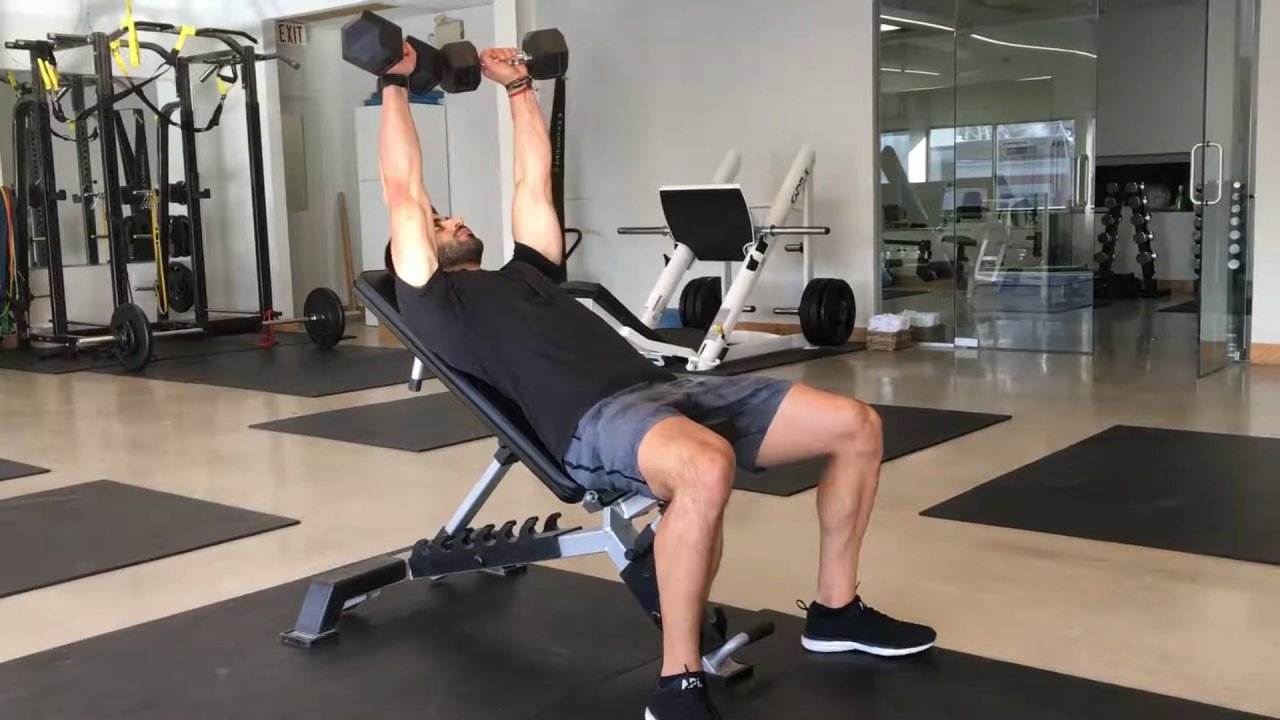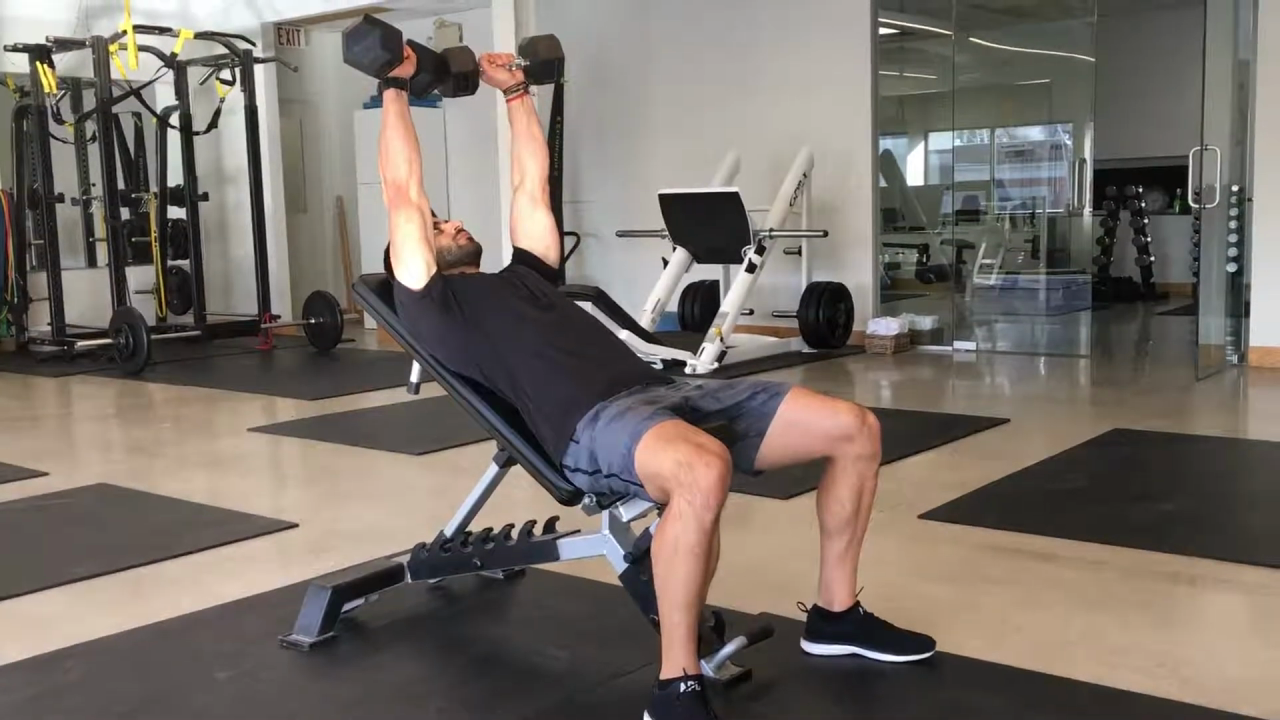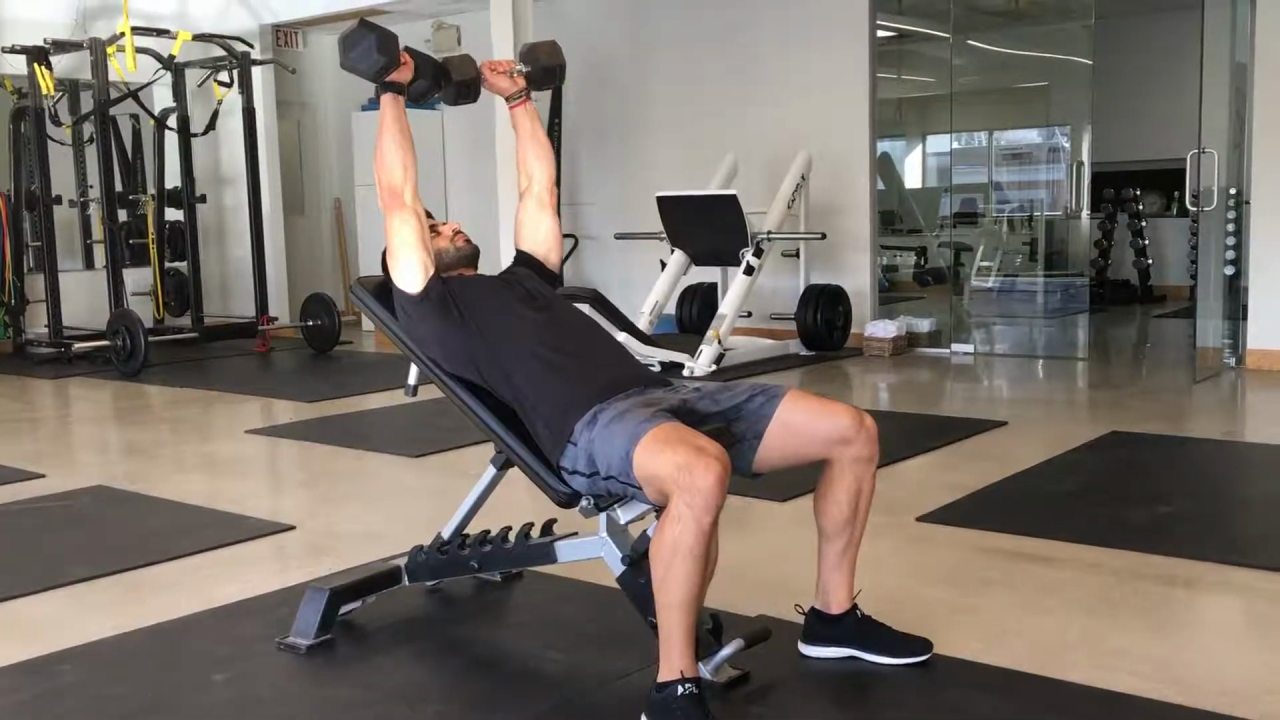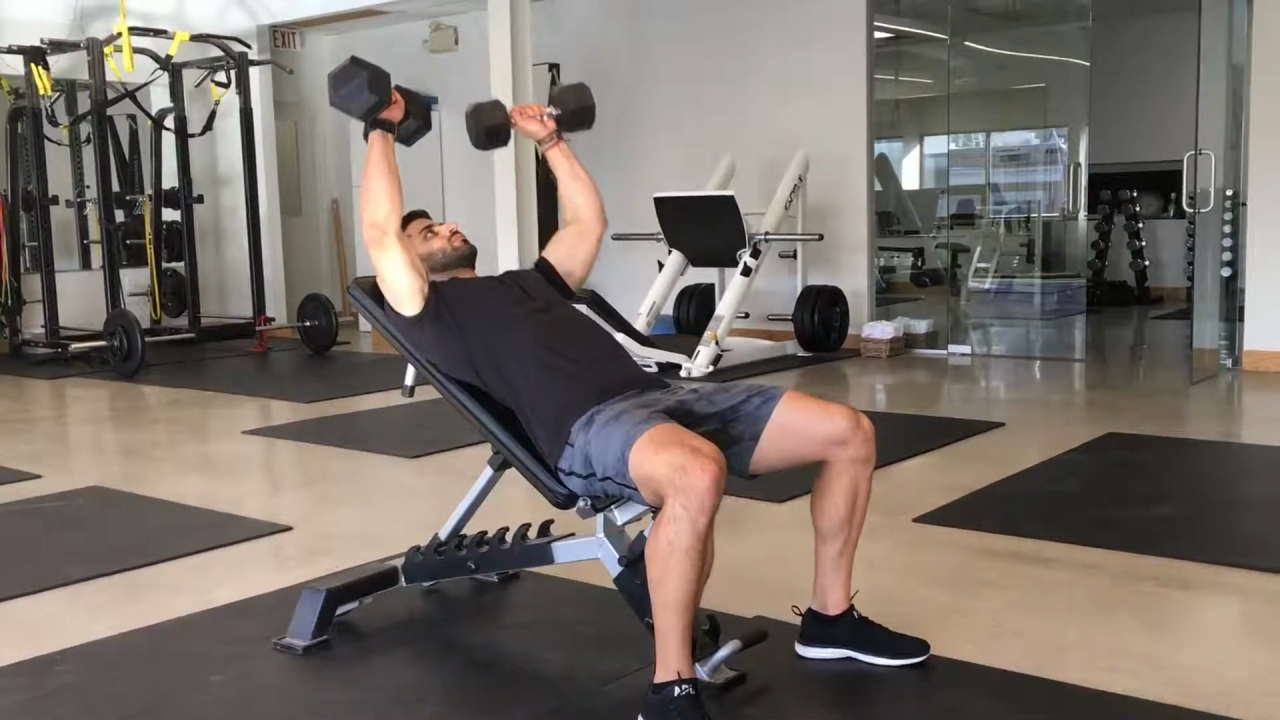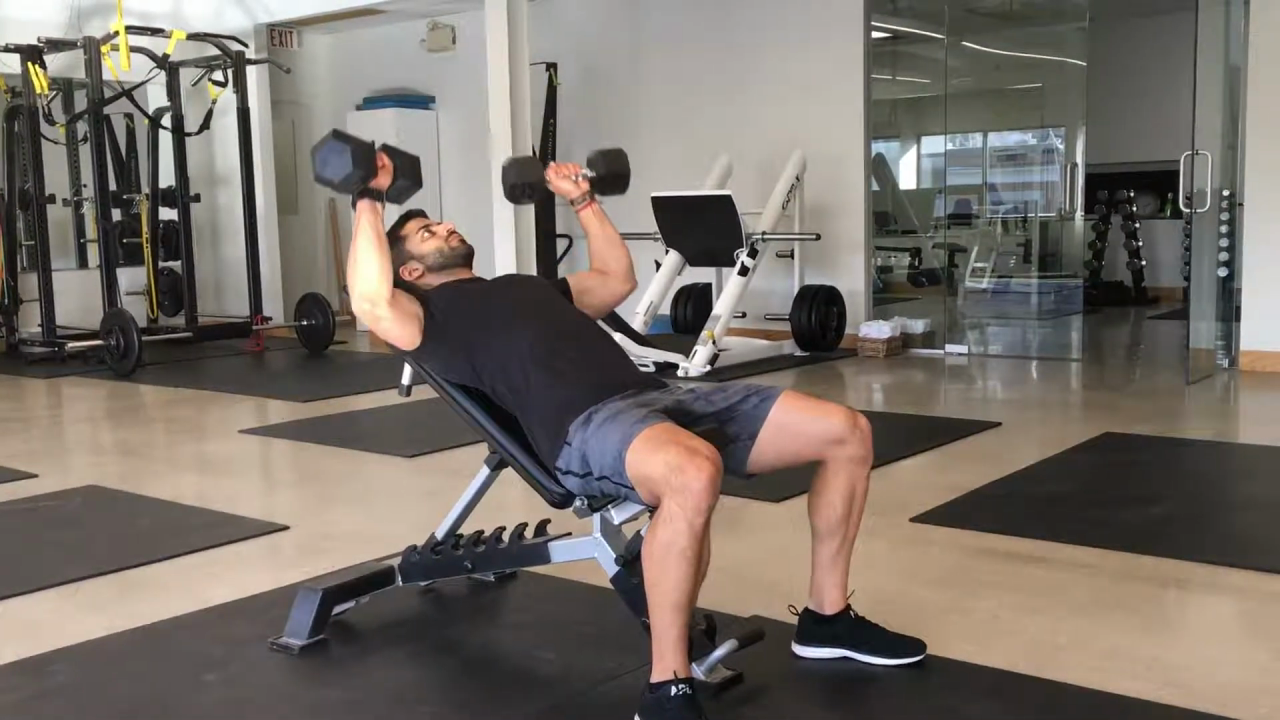
dt=0.3s
person 1, frame 1
left shoulder: (527, 271)
right shoulder: (436, 302)
left elbow: (534, 178)
right elbow: (402, 191)
left wrist: (518, 87)
right wrist: (396, 85)
left hip: (662, 386)
right hip: (594, 420)
left knee: (855, 424)
right knee: (706, 469)
left ankle: (836, 609)
person 1, frame 2
left shoulder: (523, 275)
right shoulder: (434, 304)
left elbow: (531, 183)
right elbow: (402, 195)
left wrist: (515, 92)
right wrist: (396, 88)
left hip: (661, 391)
right hip: (591, 424)
left knee: (855, 429)
right knee: (703, 472)
left ankle: (836, 613)
person 1, frame 3
left shoulder: (521, 279)
right shoulder: (434, 306)
left elbow: (539, 188)
right elbow: (397, 200)
left wrist: (518, 98)
right wrist: (392, 93)
left hip: (658, 393)
right hip: (589, 427)
left knee: (852, 431)
right knee: (702, 475)
left ankle: (834, 616)
person 1, frame 4
left shoulder: (525, 282)
right shoulder: (432, 310)
left elbow: (587, 222)
right elbow: (381, 239)
left wrist: (548, 141)
right wrist: (381, 133)
left hip: (659, 394)
right hip: (589, 428)
left knee: (850, 433)
right knee: (697, 476)
left ankle: (831, 617)
person 1, frame 5
left shoulder: (523, 286)
right shoulder: (431, 313)
left elbow: (617, 277)
right elbow: (373, 306)
left wrist: (581, 199)
right wrist: (369, 201)
left hip: (655, 392)
right hip: (585, 426)
left knee: (846, 431)
right knee: (695, 474)
left ankle: (826, 616)
